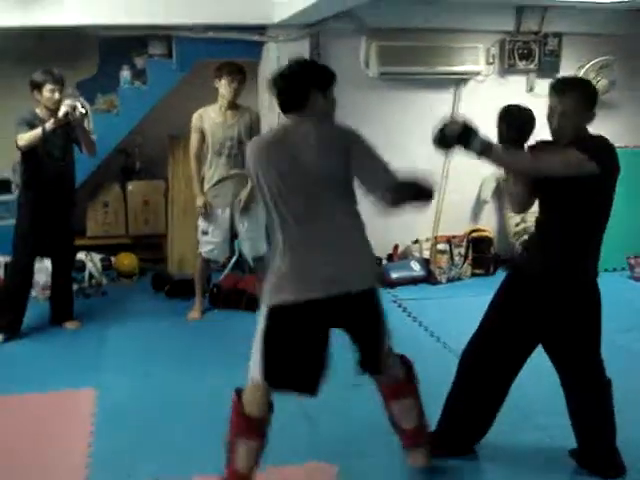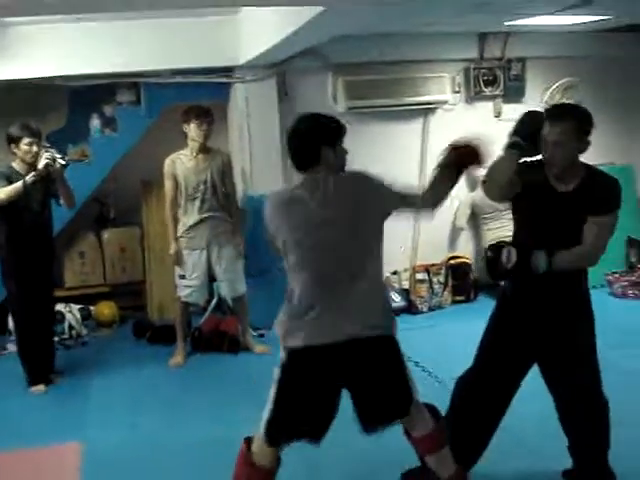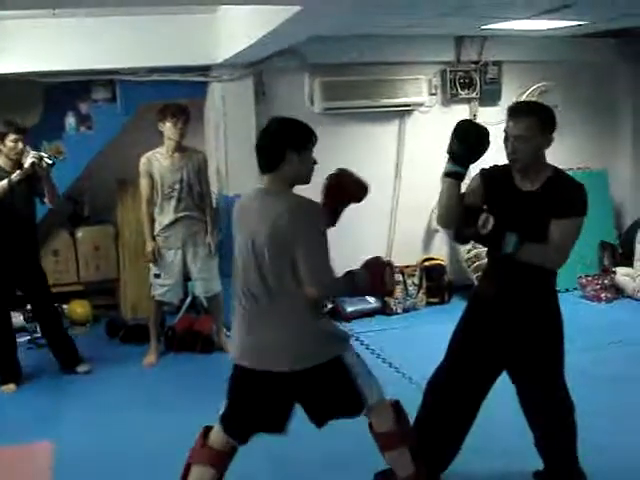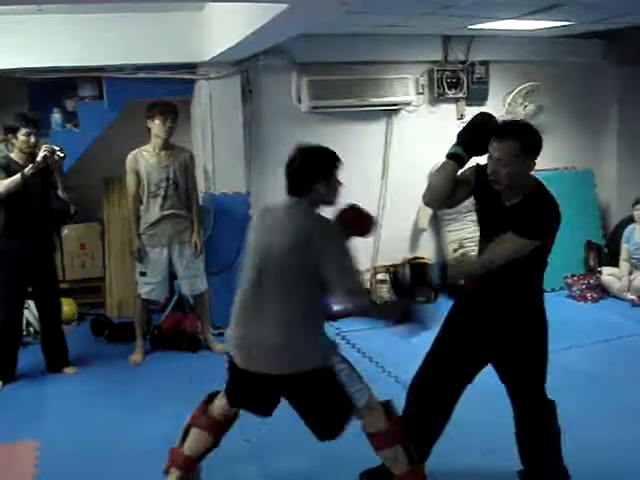
dt=0.5s
person 1, frame 1
left shoulder: (600, 154)
right shoulder: (543, 151)
left elbow: (541, 167)
right elbow: (519, 201)
left wrist: (475, 142)
right wrist: (512, 146)
left hip: (573, 285)
right hip: (530, 272)
left knee: (584, 375)
right knee: (483, 357)
right ankle: (454, 437)
person 1, frame 2
left shoulder: (602, 189)
right shoulder: (526, 176)
left elbow: (589, 253)
right elbow: (493, 189)
left wrist: (536, 261)
right wrist: (517, 144)
left hip: (567, 310)
right hip: (518, 302)
left knee: (584, 400)
right knee: (478, 387)
person 1, frame 3
left shoulder: (568, 192)
right shoulder: (493, 178)
left elbow: (554, 256)
right elbow: (451, 214)
left wrist: (502, 238)
right wrist: (456, 165)
left hip: (535, 312)
right hip: (488, 303)
left knee: (548, 400)
right knee: (448, 386)
person 1, frame 4
left shoulder: (542, 211)
right shoulder: (483, 178)
left elbow: (487, 262)
right elbow: (434, 199)
right wrist: (460, 151)
left hip: (520, 315)
right hip: (476, 303)
left knee: (530, 401)
right knee: (430, 384)
person 2, frame 1
left shoulder: (258, 150)
right shoulder: (340, 139)
right elbow: (389, 194)
right wrist: (414, 190)
left hip: (291, 286)
right hip: (351, 280)
left knee: (259, 388)
right knee: (385, 363)
person 2, frame 2
left shoulder: (275, 207)
right shoulder: (356, 187)
right elbow: (426, 202)
right wrist: (452, 169)
left hip: (306, 338)
right hip: (369, 331)
left knee: (269, 439)
right knee: (413, 413)
person 2, frame 3
left shoulder: (243, 208)
right shoulder: (302, 211)
right elbow: (317, 291)
left wrist: (330, 210)
right wrist: (361, 281)
left hip: (252, 349)
right hip: (311, 347)
left knee: (225, 433)
right knee: (379, 407)
person 2, frame 4
left shoulder: (265, 216)
right shoulder: (323, 231)
right elbow: (355, 299)
right wrist: (394, 312)
left hip: (245, 344)
right hip: (299, 353)
left knee: (226, 403)
right knee: (370, 407)
person 3, frame 1
left shoulder: (68, 123)
right shoulder: (28, 120)
left elbow: (91, 151)
right elbow: (22, 143)
left wrist: (80, 124)
right wrist: (55, 121)
left hip: (62, 203)
right hip: (33, 203)
left knee: (64, 261)
left ankle: (62, 314)
person 3, frame 2
left shoulder: (46, 176)
left elbow: (69, 204)
left wrist: (58, 175)
right wrist: (35, 174)
left hip: (42, 255)
left knee: (45, 315)
right knee: (24, 317)
left ankle: (46, 368)
right ankle: (35, 376)
person 3, frame 3
left shoulder: (30, 173)
left elbow: (53, 202)
left wrist: (44, 174)
left hip: (28, 254)
left knee: (46, 308)
left ankle: (70, 360)
person 3, frame 4
left shoulder: (43, 167)
left elbow: (64, 197)
left wrist: (56, 167)
right wrist: (33, 167)
left hip: (42, 247)
left knee: (51, 306)
left ankle: (58, 360)
person 4, frame 1
left shoulder: (250, 117)
right shoulder: (201, 117)
right elbow: (195, 158)
left wrist: (250, 187)
right wrist: (199, 194)
left hip: (245, 191)
right hip: (215, 193)
left knee: (257, 247)
right knee: (207, 251)
right ankle: (198, 301)
person 4, frame 2
left shoulder: (222, 159)
right shoulder: (173, 162)
left elbow: (232, 198)
right elbow: (171, 204)
left wrist: (239, 232)
right wrist: (173, 241)
left hip: (222, 233)
right hip: (190, 236)
left knee: (236, 289)
right knee: (186, 296)
left ankle: (246, 336)
right ankle: (180, 347)
person 4, frame 3
left shoulder: (198, 158)
right shoulder: (148, 161)
left elbow: (206, 197)
right elbow: (147, 203)
left wrist: (211, 231)
right wrist: (149, 239)
left hip: (197, 232)
right hip: (166, 235)
left knee: (211, 288)
right knee: (160, 295)
left ankle: (220, 335)
right ankle: (153, 346)
person 4, frame 4
left shoulder: (185, 156)
right shoulder: (135, 158)
left elbow: (193, 196)
right elbow: (133, 200)
left wrist: (197, 230)
right wrist: (135, 237)
left hip: (183, 230)
right hip: (152, 233)
left knee: (198, 286)
right knee: (146, 293)
left ankle: (207, 335)
right ankle: (139, 344)
